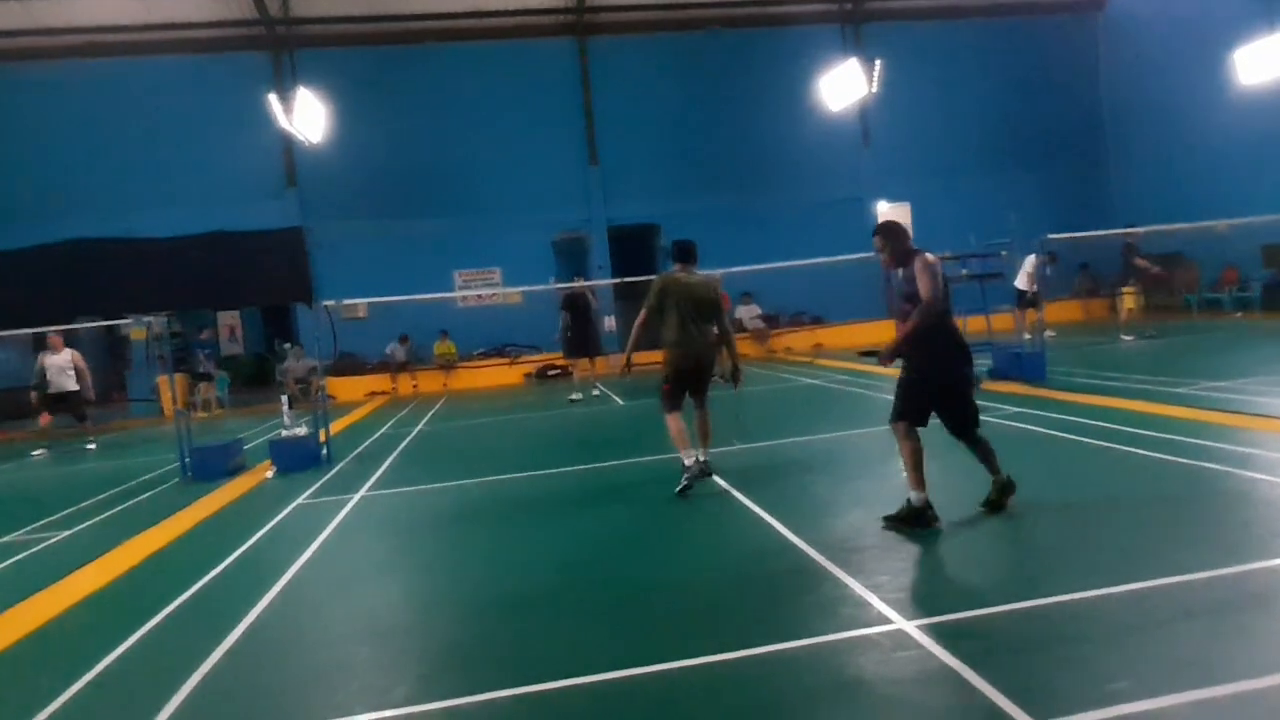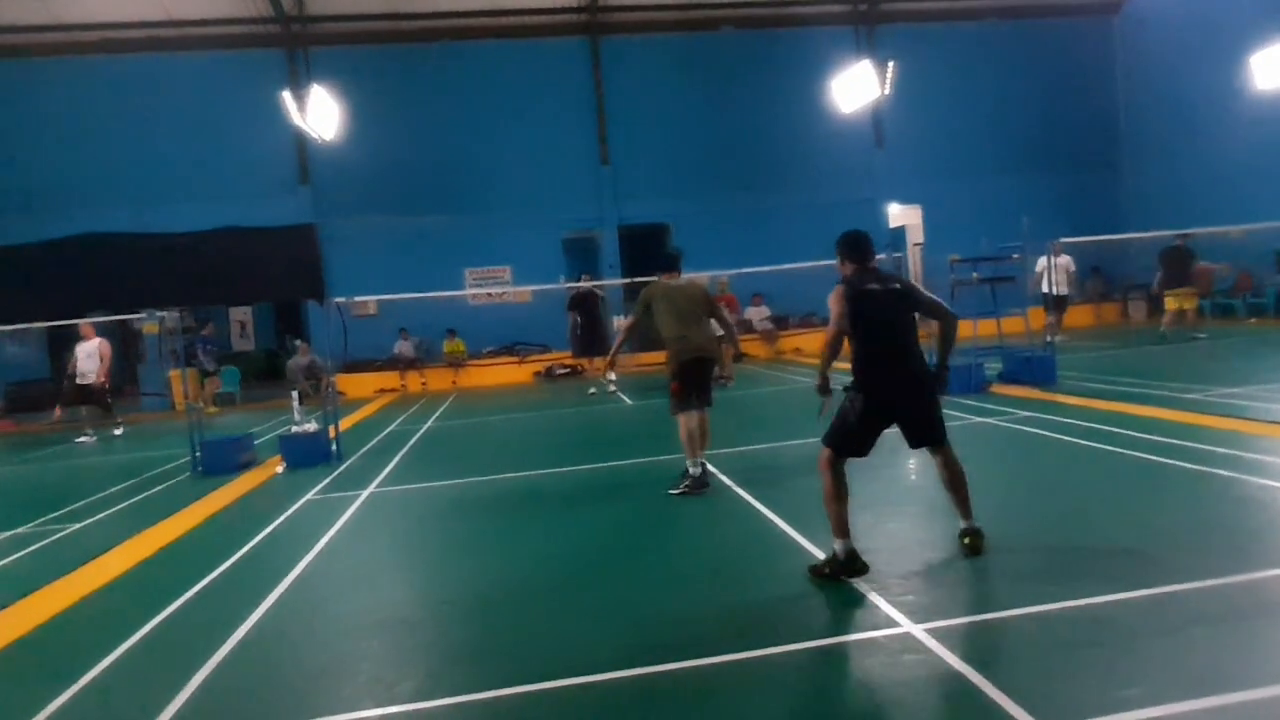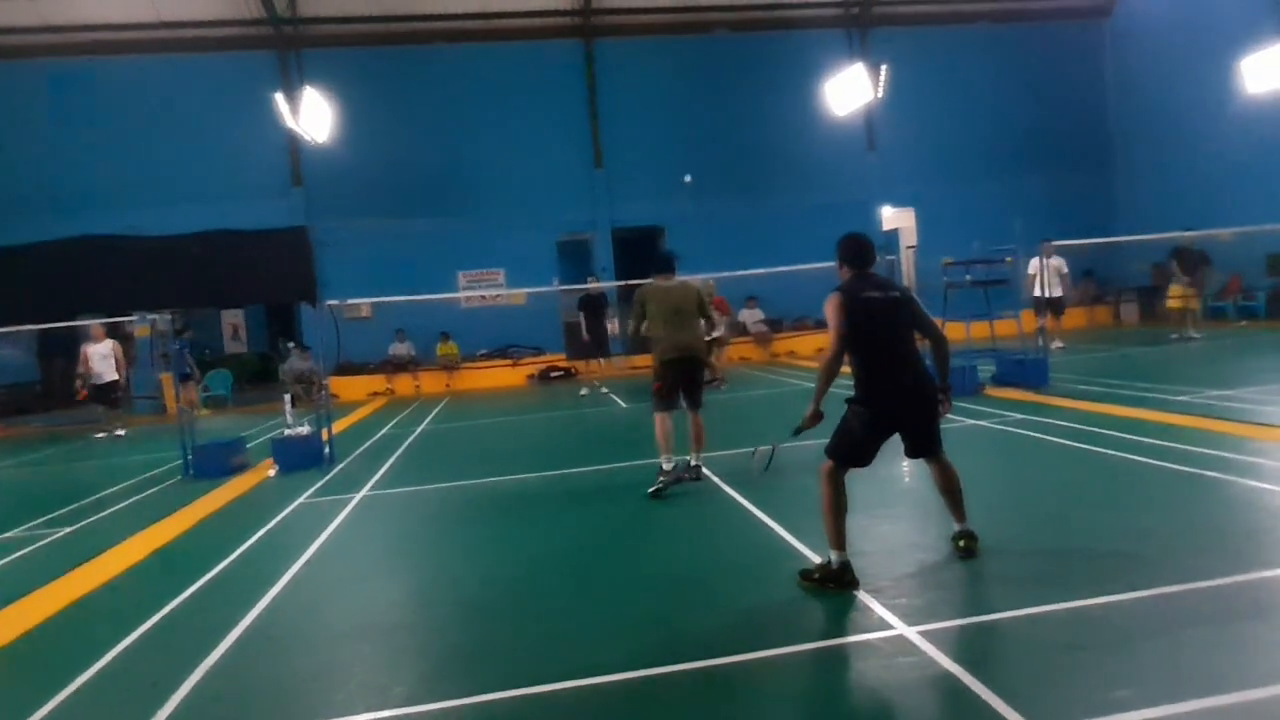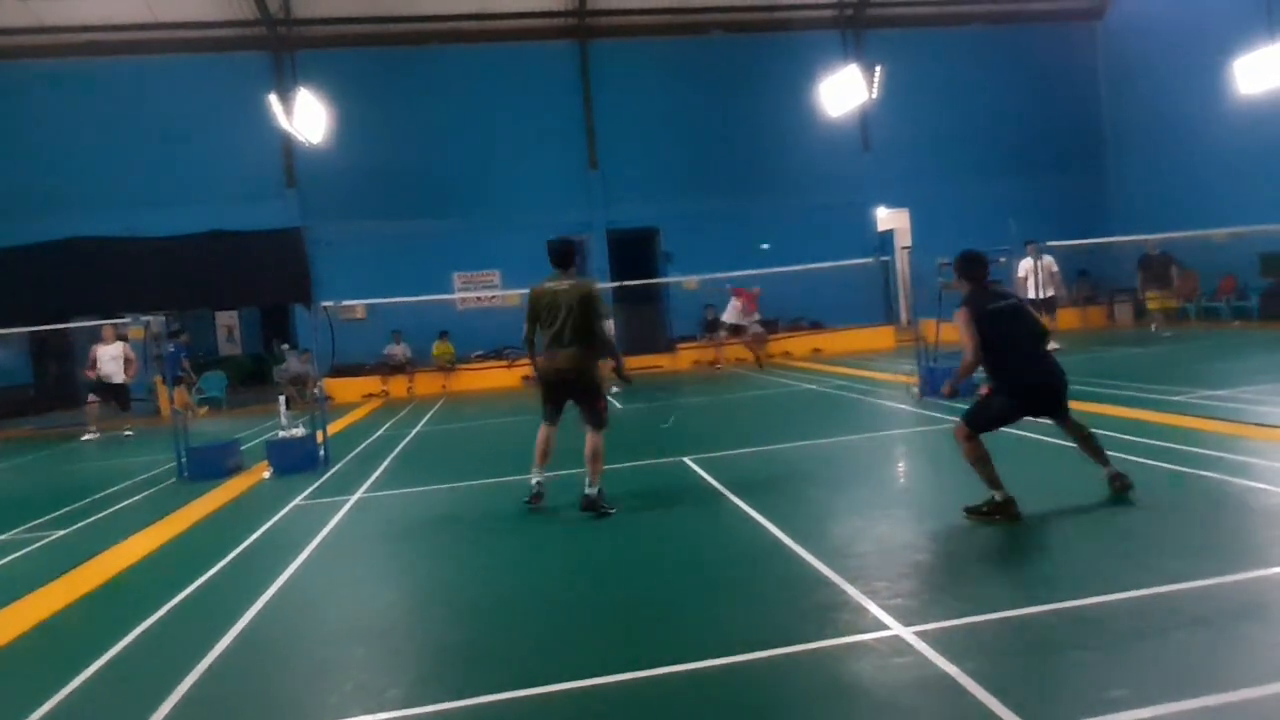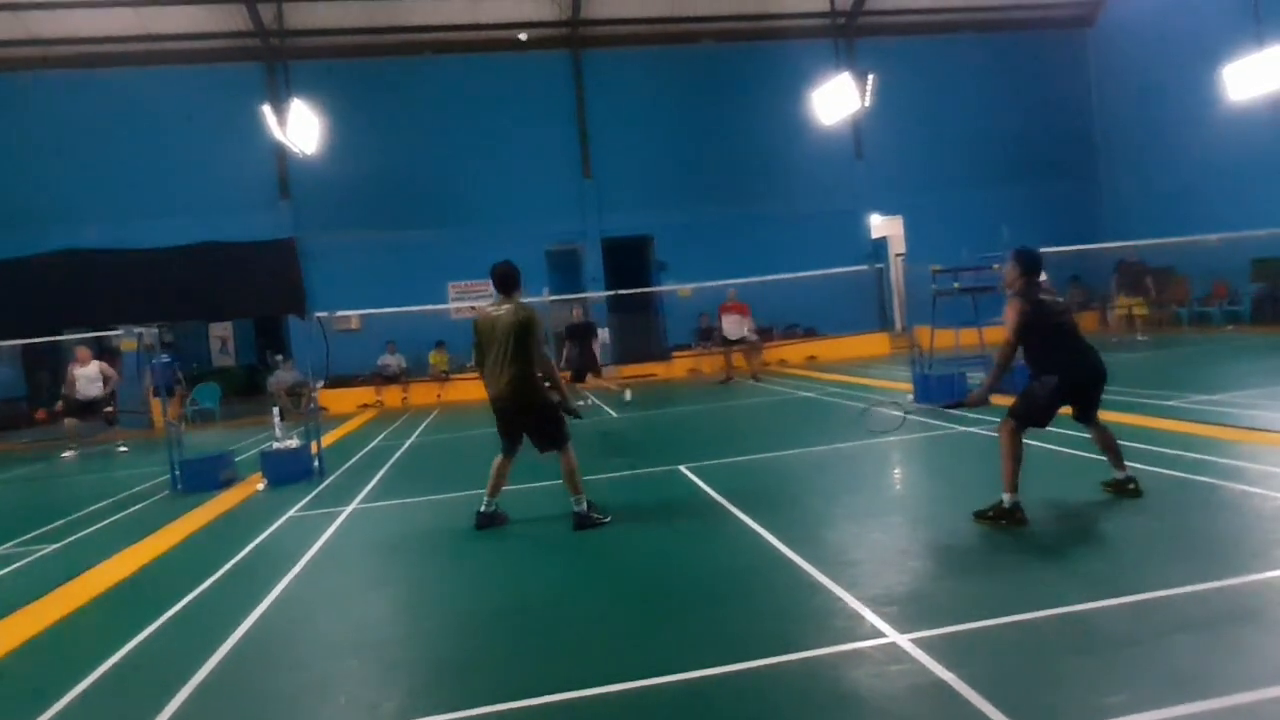
dt=1s
person 1, frame 1
left shoulder: (923, 262)
right shoulder: (905, 271)
left elbow: (930, 305)
left wrist: (897, 343)
left hip: (947, 361)
right hip: (918, 362)
left knee: (964, 431)
right knee: (902, 426)
left ankle: (1001, 482)
right ankle: (919, 505)
person 1, frame 2
left shoulder: (843, 291)
right shoulder: (902, 285)
left elbow: (836, 333)
right elbow: (948, 317)
left wrist: (822, 376)
right wrist: (941, 368)
left hip: (872, 389)
right hip: (917, 382)
left knee: (829, 460)
right knee: (942, 451)
left ankle: (843, 554)
right ankle: (970, 529)
person 1, frame 3
left shoulder: (839, 298)
right shoulder: (900, 293)
left elbow: (835, 353)
right elbow: (938, 340)
left wrist: (816, 404)
right wrist: (942, 386)
left hip: (874, 399)
right hip: (919, 392)
left knee: (831, 471)
right knee: (936, 458)
left ankle: (838, 565)
right ankle: (964, 533)
person 1, frame 4
left shoulder: (966, 311)
right shoulder: (1011, 300)
left elbow: (973, 358)
right elbow: (1043, 333)
left wrist: (952, 384)
left hip: (1014, 387)
right hip: (1050, 375)
left knee: (965, 432)
right knee: (1066, 421)
left ankle: (1001, 501)
right ankle: (1112, 474)
person 1, frame 5
left shoulder: (1017, 302)
right shoulder: (1053, 300)
left elbow: (1009, 348)
left wrist: (985, 390)
left hip: (1059, 373)
right hip: (1092, 366)
left knee: (1010, 427)
right knee: (1089, 420)
left ankle: (1009, 505)
right ankle: (1124, 479)
person 2, frame 1
left shoulder: (664, 282)
right shoulder: (710, 286)
left elbow: (641, 321)
right elbow: (724, 329)
left wrist: (628, 354)
right wrist: (735, 363)
left hip: (678, 356)
right hip: (706, 355)
left knee: (672, 411)
right knee: (701, 406)
left ankle: (690, 463)
right ankle: (703, 460)
person 2, frame 2
left shoulder: (652, 291)
right shoulder: (698, 288)
left elbow: (628, 325)
right elbow: (725, 321)
left wrist: (613, 354)
right wrist: (736, 348)
left hip: (682, 354)
right hip: (708, 351)
left knee: (683, 412)
right knee: (701, 409)
left ankle: (695, 473)
right ankle: (699, 464)
person 2, frame 3
left shoulder: (644, 292)
right shoulder: (691, 289)
left elbow: (633, 330)
right elbow: (709, 322)
left wrist: (647, 328)
left hip: (667, 354)
right hip: (695, 352)
left knee: (662, 412)
right knee: (694, 410)
left ankle: (668, 468)
right ankle: (695, 464)
person 2, frame 4
left shoulder: (537, 293)
right shoulder: (587, 290)
left elbow: (528, 336)
right elbow: (601, 333)
left wrist: (535, 361)
right wrist: (619, 362)
left hip: (551, 369)
right hip: (583, 369)
left knee: (548, 425)
right knee: (596, 428)
left ankle: (536, 484)
right ankle: (592, 493)
person 2, frame 5
left shoulder: (481, 317)
right shoulder: (524, 313)
left elbow: (479, 362)
right elbow: (541, 359)
right wrist: (563, 395)
left hip: (499, 397)
right hip: (528, 394)
left knee: (507, 452)
right knee: (563, 447)
left ankle: (486, 510)
right ankle: (581, 510)
